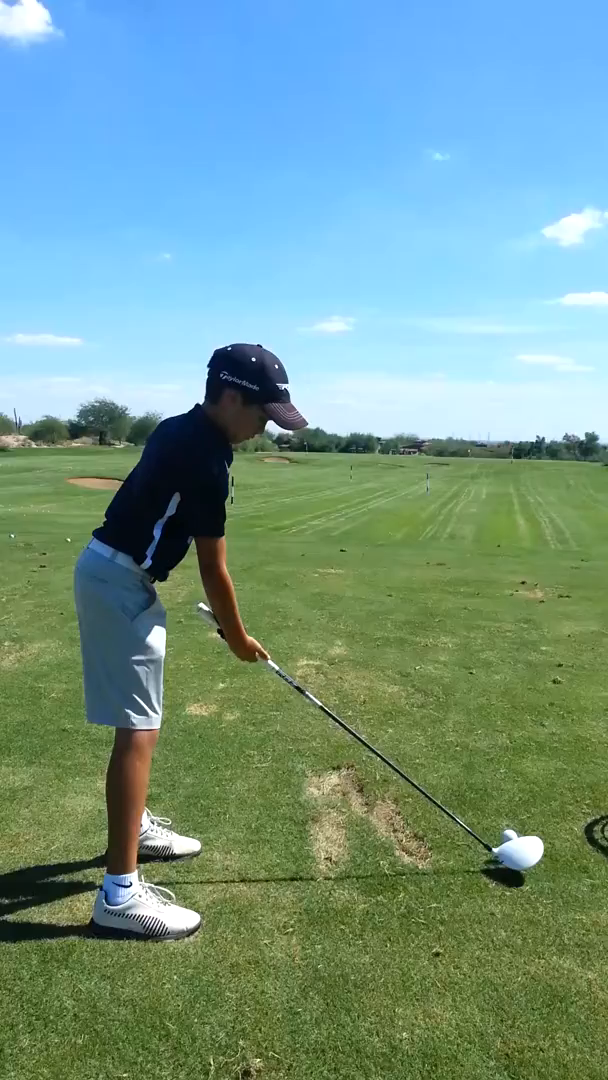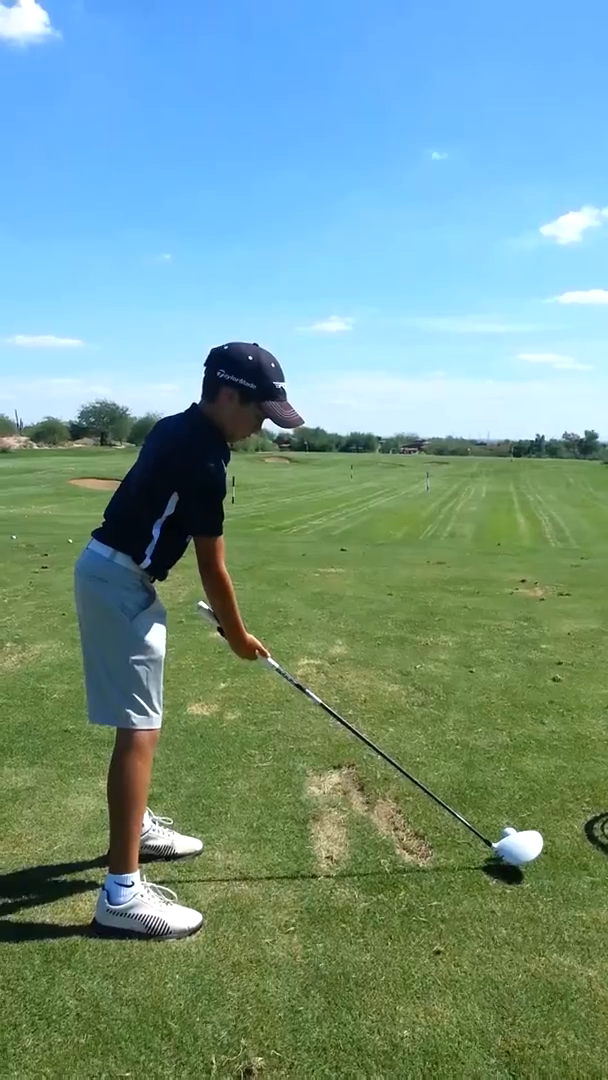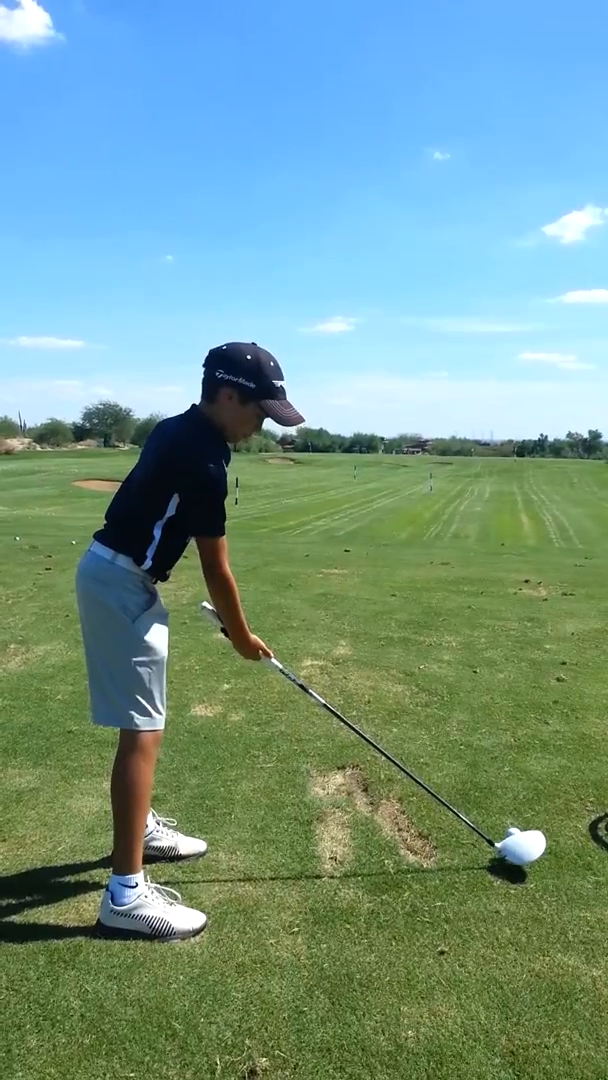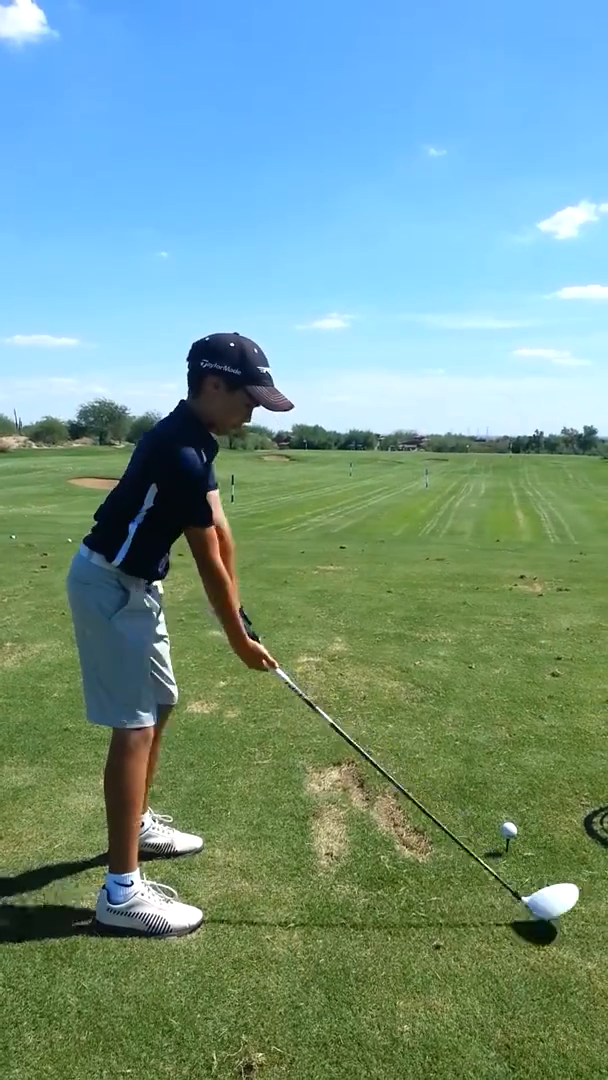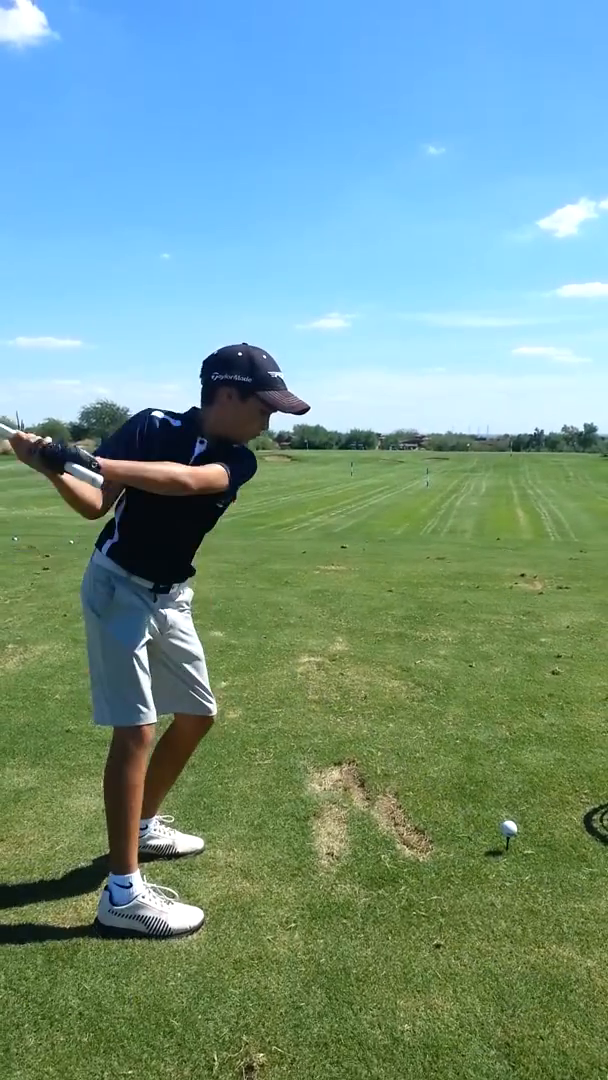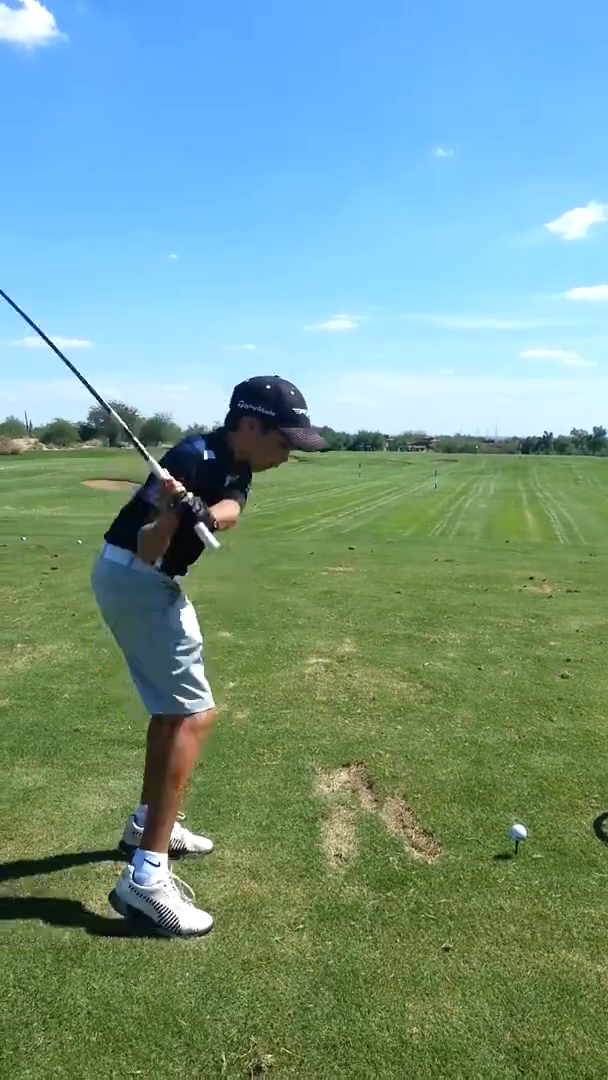
dt=0.4s
person 1, frame 1
left shoulder: (181, 430)
right shoulder: (205, 461)
right elbow: (213, 568)
right wrist: (237, 637)
left hip: (114, 570)
right hip: (121, 582)
left knee: (142, 716)
right knee: (138, 728)
left ankle: (135, 825)
right ankle: (119, 891)
person 1, frame 2
left shoulder: (177, 429)
right shoulder: (202, 461)
right elbow: (212, 568)
right wrist: (237, 636)
left hip: (114, 570)
right hip: (121, 583)
left knee: (143, 716)
right knee: (139, 728)
left ankle: (137, 825)
right ankle: (121, 892)
person 1, frame 3
left shoulder: (177, 430)
right shoulder: (202, 463)
right elbow: (215, 566)
right wrist: (241, 635)
left hip: (116, 572)
right hip: (123, 584)
left knee: (147, 715)
right knee: (142, 728)
left ankle: (141, 826)
right ankle: (125, 893)
person 1, frame 4
left shoulder: (195, 440)
right shoulder: (178, 452)
left elbow: (217, 529)
right elbow: (205, 550)
left wrist: (236, 614)
right wrist: (239, 637)
left hip: (138, 583)
right hip: (109, 587)
left knee: (159, 704)
right knee: (135, 725)
left ankle: (139, 823)
right ankle: (122, 891)
person 1, frame 5
left shoulder: (239, 463)
right shoulder: (151, 427)
left elbow: (186, 479)
right elbow: (92, 504)
left wrist: (99, 462)
right wrist: (54, 467)
left hip: (170, 596)
right hip: (117, 589)
left knee: (197, 715)
right knee: (134, 728)
left ankle: (141, 825)
right ankle: (122, 893)
person 1, frame 6
left shoulder: (233, 470)
right shoulder: (196, 456)
left elbow: (224, 515)
right elbow: (150, 543)
left wrist: (194, 512)
right wrist: (170, 513)
left hip: (127, 578)
right hip: (140, 582)
left knee: (169, 703)
right knee: (191, 716)
left ankle: (149, 822)
right ankle: (144, 873)
